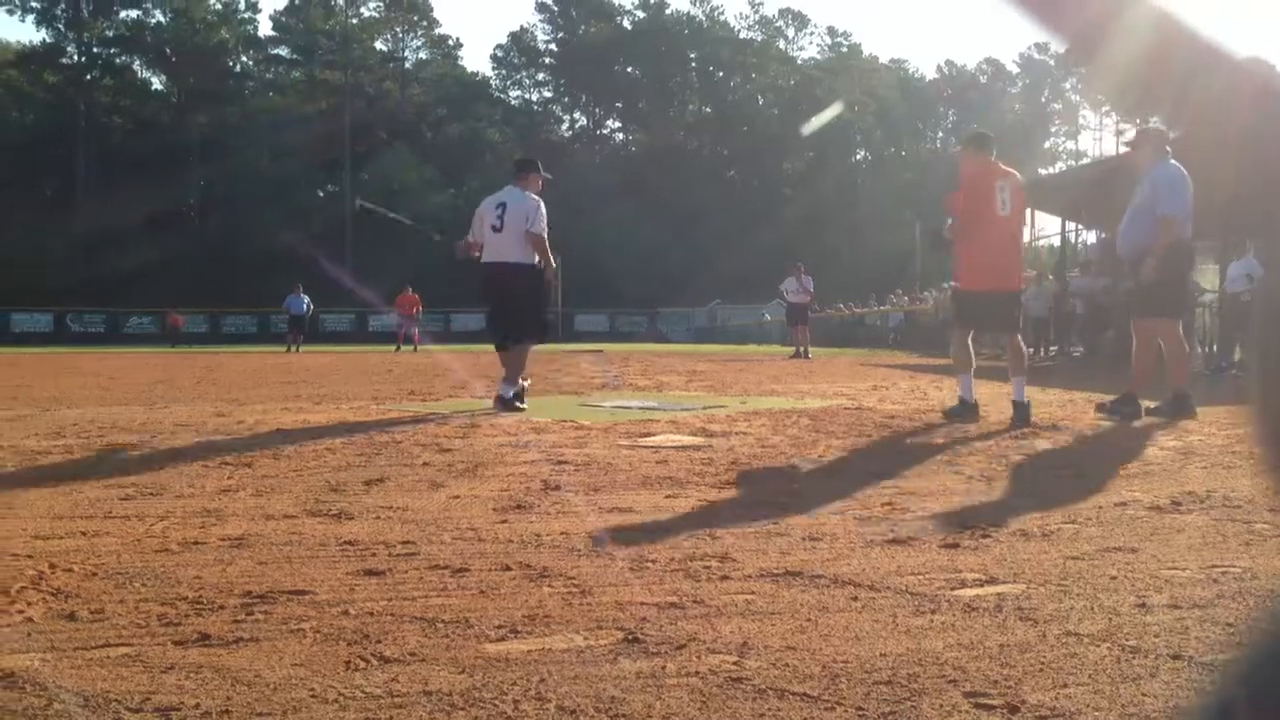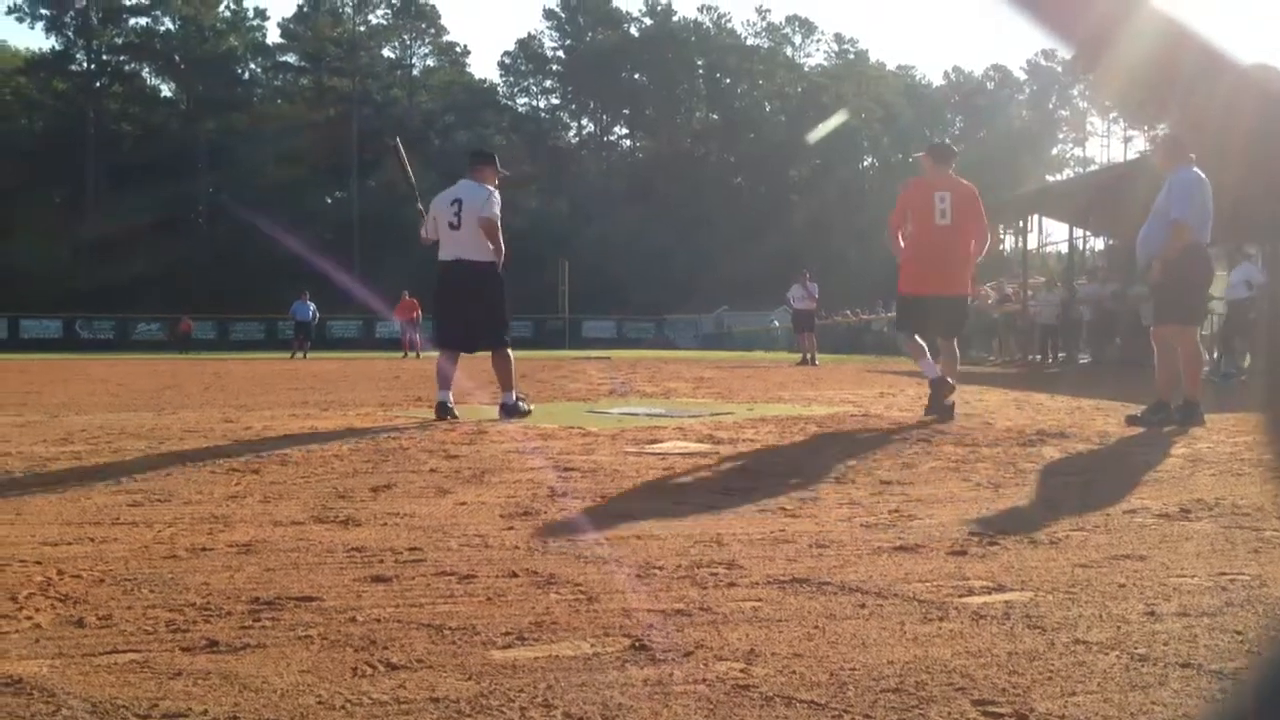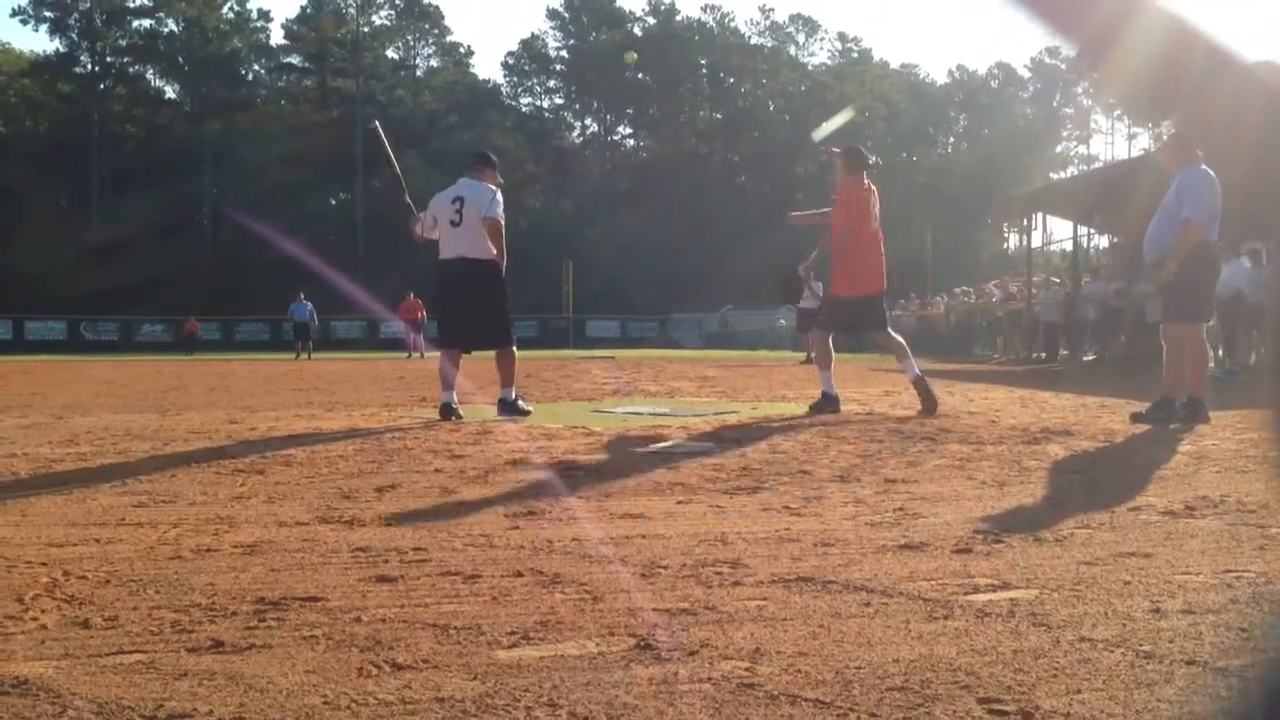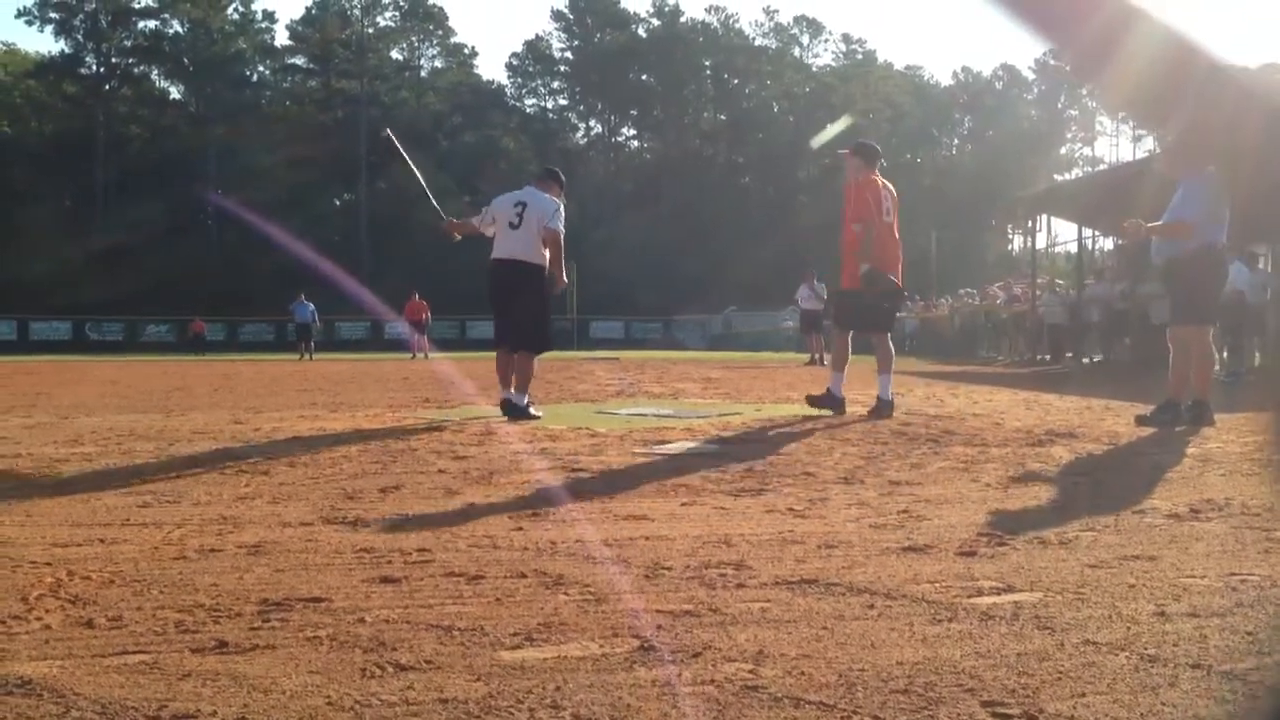
dt=0.7s
person 1, frame 1
left shoulder: (1168, 174)
right shoulder: (1157, 175)
left elbow: (1170, 221)
left wrist: (1151, 259)
right wrist: (1147, 261)
left hip: (1164, 261)
right hip: (1158, 263)
left knee: (1146, 330)
right knee: (1157, 331)
left ankle: (1132, 400)
right ankle: (1180, 399)
person 1, frame 2
left shoulder: (1185, 179)
right shoulder: (1180, 180)
left elbow: (1182, 227)
left wrist: (1159, 262)
right wrist: (1159, 264)
left hip: (1181, 266)
right hip: (1175, 268)
left knee: (1180, 336)
right knee: (1166, 337)
left ankle: (1185, 407)
right ankle: (1168, 405)
person 1, frame 3
left shoulder: (1195, 177)
right shoulder: (1185, 179)
left elbow: (1194, 225)
left wrist: (1173, 262)
right wrist: (1167, 265)
left hip: (1189, 265)
right hip: (1178, 267)
left knee: (1188, 332)
right knee: (1172, 334)
left ankle: (1194, 404)
right ankle: (1168, 402)
person 1, frame 4
left shoulder: (1203, 179)
right shoulder: (1193, 183)
left elbow: (1186, 227)
left wrist: (1146, 230)
right wrist: (1148, 230)
left hip: (1198, 265)
right hip: (1186, 266)
left knee: (1194, 335)
right knee: (1179, 337)
left ankle: (1199, 406)
right ankle: (1175, 405)
person 2, frame 1
left shoulder: (969, 177)
right shoulder: (1014, 179)
left elbow: (957, 226)
left wrist: (950, 232)
left hip: (974, 272)
right hip: (1009, 273)
left knee: (960, 333)
right knee: (1012, 336)
left ankle: (967, 402)
right ankle: (1020, 402)
person 2, frame 2
left shoulder: (913, 187)
right shoulder: (968, 191)
left elbow: (894, 230)
right elbow: (982, 235)
left wrist: (902, 257)
right wrist: (969, 263)
left hip: (918, 278)
right hip: (955, 280)
left knee: (908, 333)
right knee: (947, 340)
left ankle: (938, 380)
right ankle: (944, 403)
person 2, frame 3
left shoulder: (849, 192)
right shoulder: (868, 189)
left elbow: (836, 234)
left wrist: (810, 262)
right wrist: (807, 216)
left hip: (848, 279)
right hip: (873, 278)
left knee: (822, 333)
right knee: (883, 333)
left ankle: (829, 396)
right ankle: (918, 380)
person 2, frame 4
left shoulder: (859, 185)
right shoulder: (887, 188)
left elbow: (868, 226)
left wrist: (865, 264)
left hip: (861, 276)
right hip: (885, 276)
left knee: (841, 331)
right knee: (881, 335)
left ankle: (835, 395)
right ankle: (885, 398)
person 3, frame 1
left shoulder: (487, 203)
right shoulder: (532, 202)
left elbow: (473, 243)
right elbow: (537, 238)
left wrist: (469, 249)
right wrist: (549, 263)
left hip: (492, 273)
right hip: (522, 273)
left knee: (504, 337)
right knee: (525, 336)
left ankle: (514, 385)
right ankle: (506, 393)
person 3, frame 2
left shoulder: (440, 198)
right shoulder: (487, 194)
left elbow: (427, 238)
right elbow: (487, 222)
left wrist: (426, 223)
right wrist: (499, 249)
left hip: (449, 274)
right hip: (482, 273)
left knee: (448, 343)
right knee: (499, 341)
left ankle: (444, 400)
right ankle: (509, 401)
person 3, frame 3
left shoulder: (440, 198)
right shoulder: (488, 193)
left elbow: (421, 234)
right elbow: (493, 224)
left wrist: (418, 221)
right wrist: (502, 257)
left hip: (449, 272)
right hip: (483, 271)
left knee: (451, 342)
right knee: (503, 339)
left ankle: (448, 401)
right ankle: (508, 398)
person 3, frame 4
left shoulder: (502, 200)
right shoulder: (551, 205)
left elbow: (475, 226)
right elbow: (553, 236)
left wrist: (454, 227)
right wrist: (559, 273)
left hip: (500, 271)
right hip: (530, 274)
left knee: (504, 339)
right knee: (528, 344)
left ankle: (507, 397)
right ankle: (520, 403)
